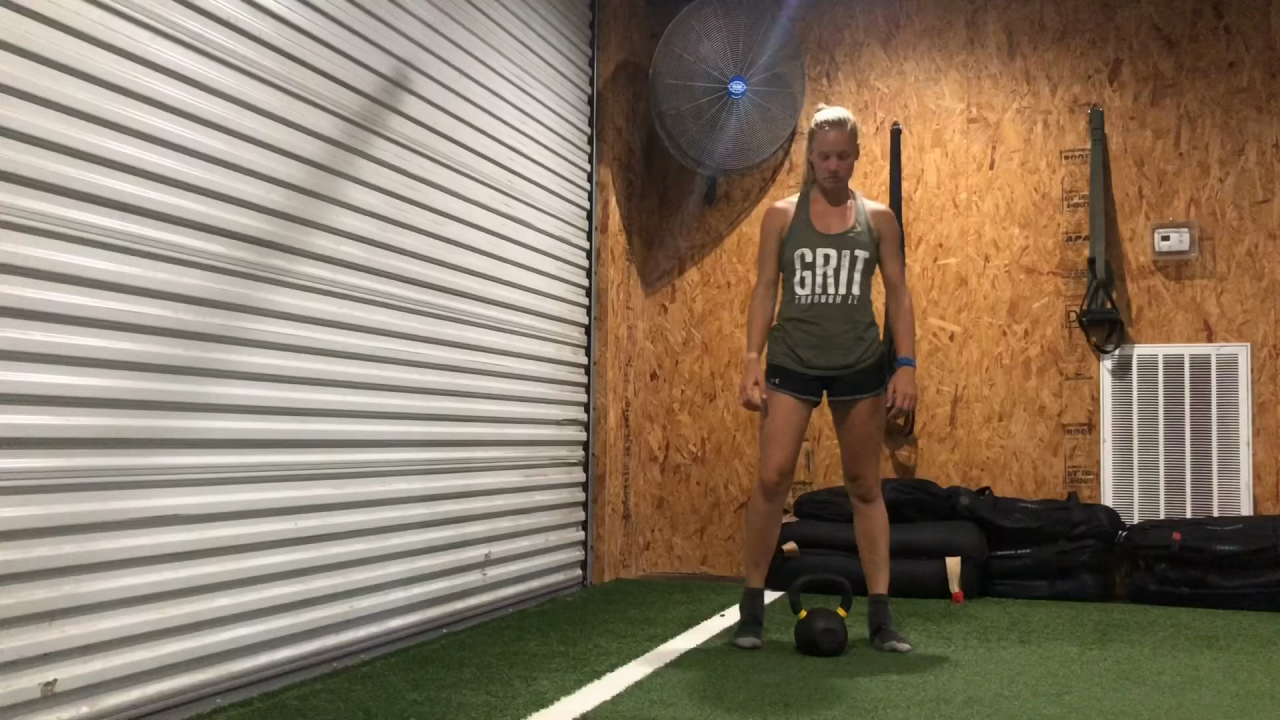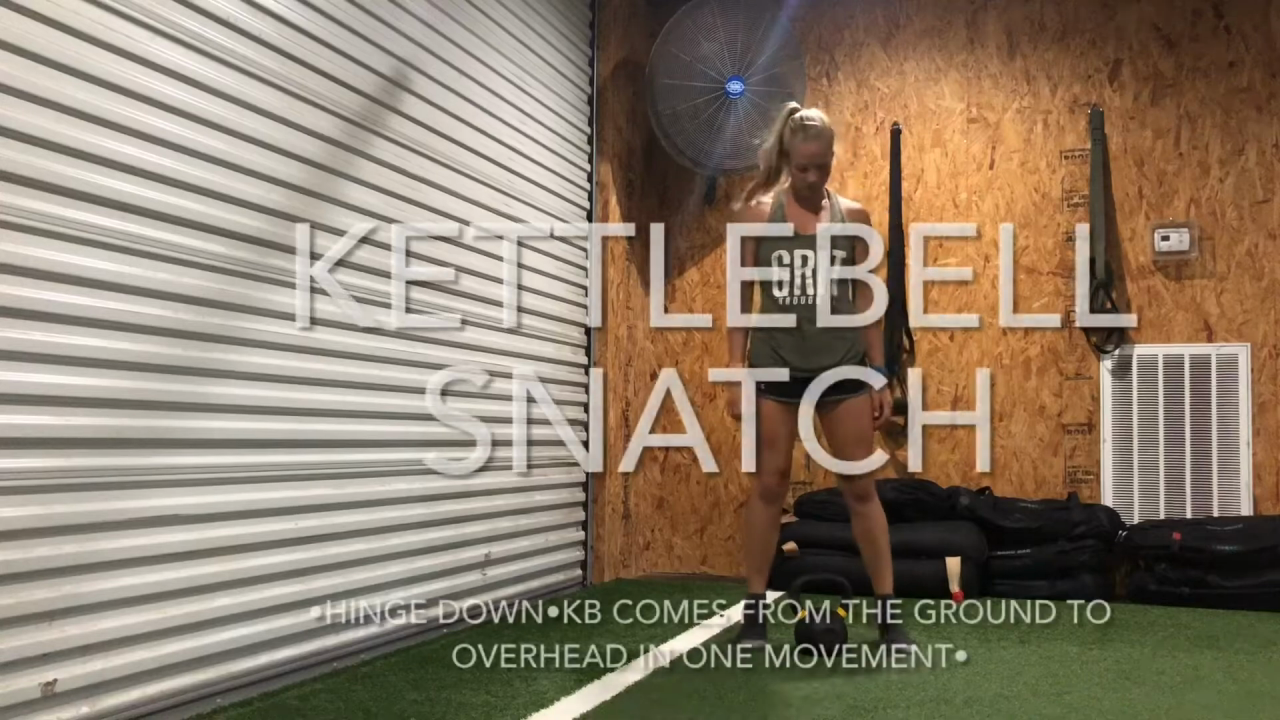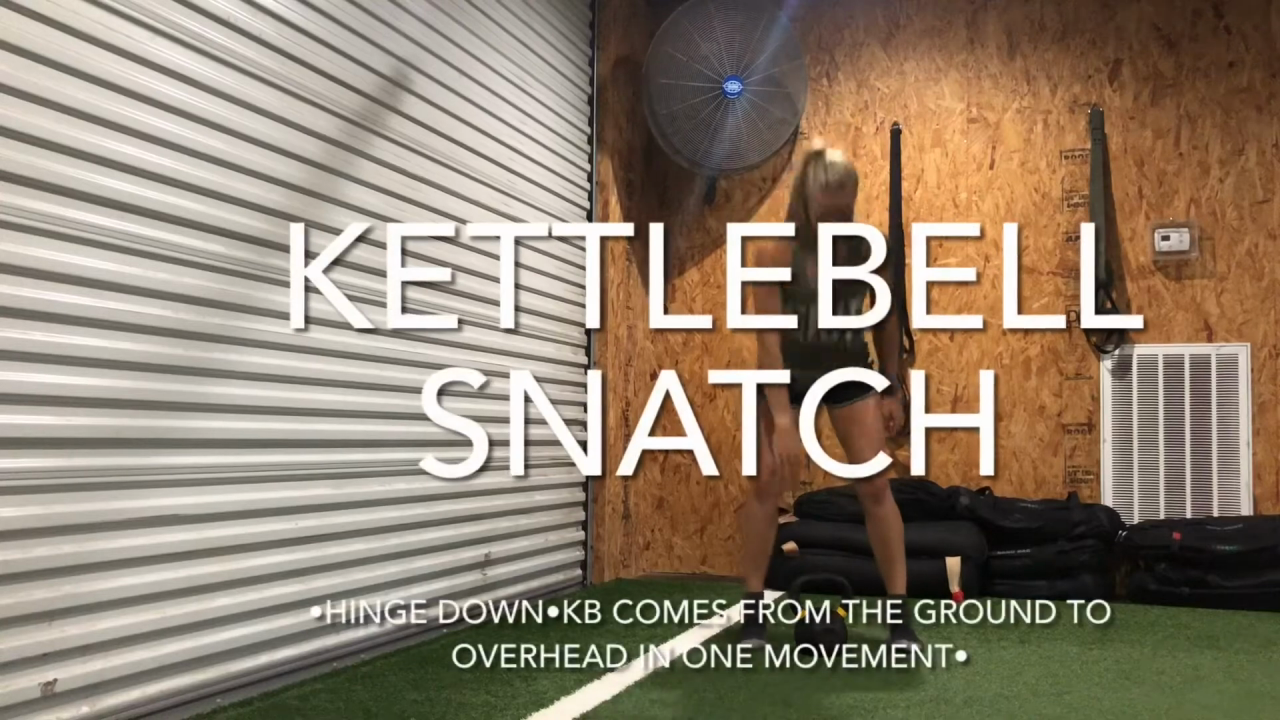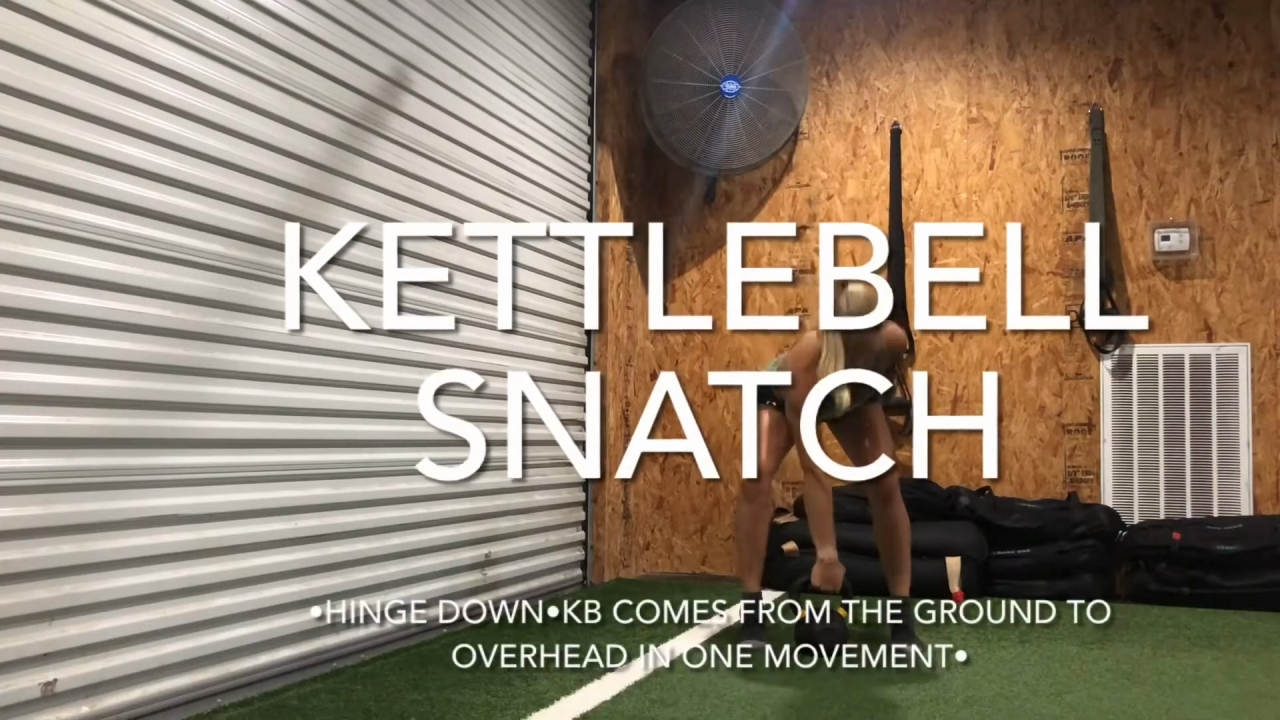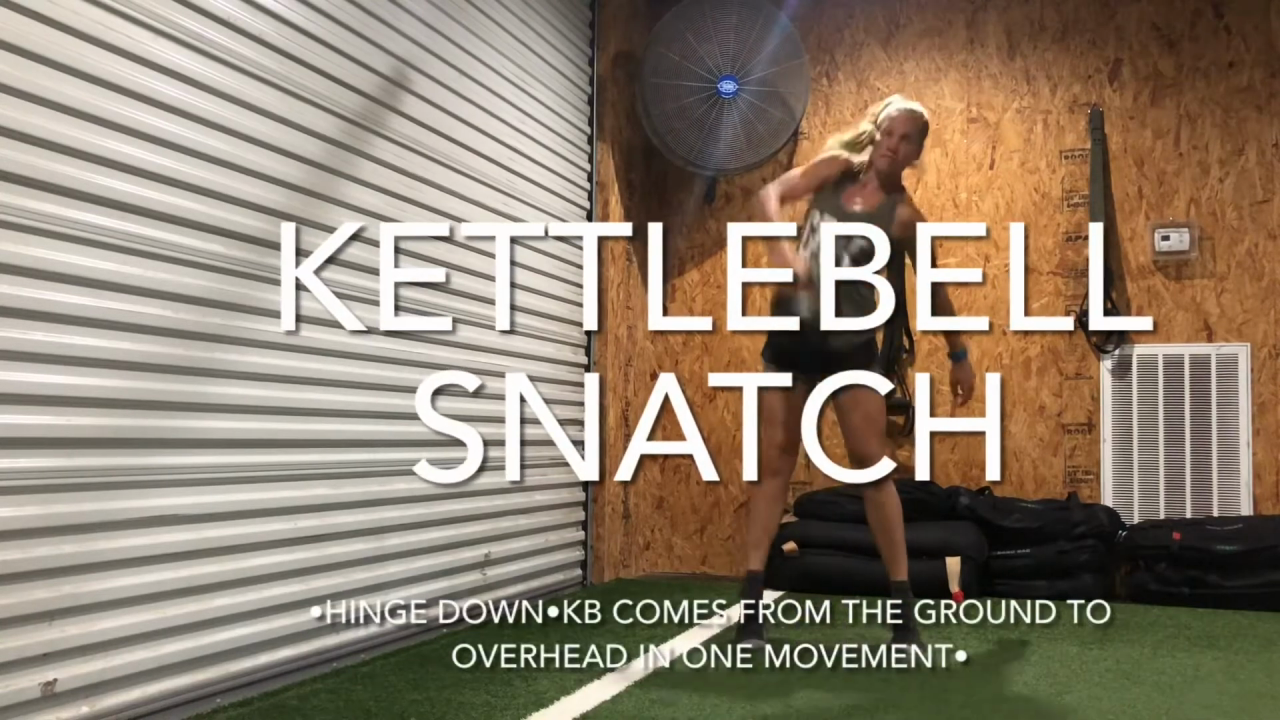
dt=0.5s
person 1, frame 1
left shoulder: (878, 219)
right shoulder: (781, 215)
left elbow: (898, 293)
right elbow: (764, 290)
left wrist: (906, 364)
right wrist: (752, 360)
left hip: (860, 365)
right hip: (791, 362)
left knee: (864, 485)
right knee: (772, 478)
left ankle: (880, 613)
right ankle: (752, 603)
person 1, frame 2
left shoulder: (854, 216)
right shoulder: (755, 213)
left elbow: (865, 298)
right elbow: (740, 296)
left wrist: (879, 373)
right wrist: (737, 366)
left hip: (842, 365)
right hip: (776, 364)
left knee: (860, 486)
right knee: (770, 485)
left ankle: (888, 612)
right ankle: (755, 610)
person 1, frame 3
left shoulder: (870, 244)
right shoulder: (776, 249)
left elbow: (885, 322)
right elbow: (768, 341)
left wrist: (891, 391)
right wrist: (780, 419)
left hip: (849, 374)
right hip: (786, 374)
left knee: (874, 484)
right knee: (766, 476)
left ankle: (901, 615)
right ankle: (753, 614)
person 1, frame 4
left shoulder: (893, 340)
right shoulder: (805, 363)
right elbow: (813, 471)
left wrist: (878, 427)
right wrist: (826, 554)
left hip: (856, 399)
right hip: (781, 395)
left knee: (885, 484)
right knee: (756, 476)
left ankle: (901, 615)
right ankle: (752, 611)
person 1, frame 5
left shoulder: (903, 214)
right shoulder: (833, 169)
left elbow: (932, 288)
right elbow: (771, 197)
left wrist: (959, 355)
right wrist: (783, 249)
left hip: (851, 345)
right hip: (791, 335)
left knee: (871, 467)
right knee: (774, 460)
left ankle: (902, 602)
right ankle: (753, 594)
